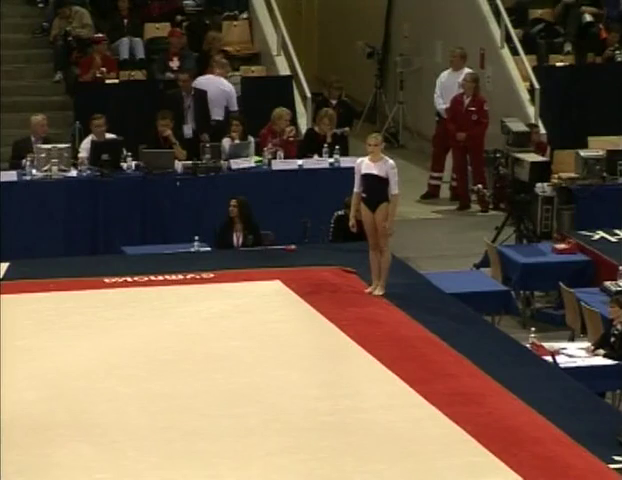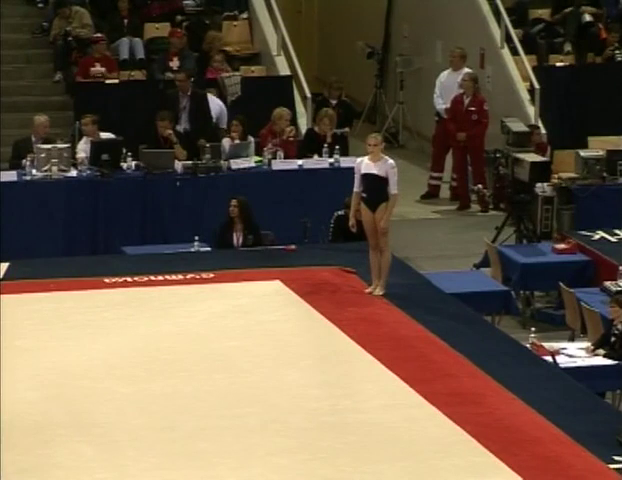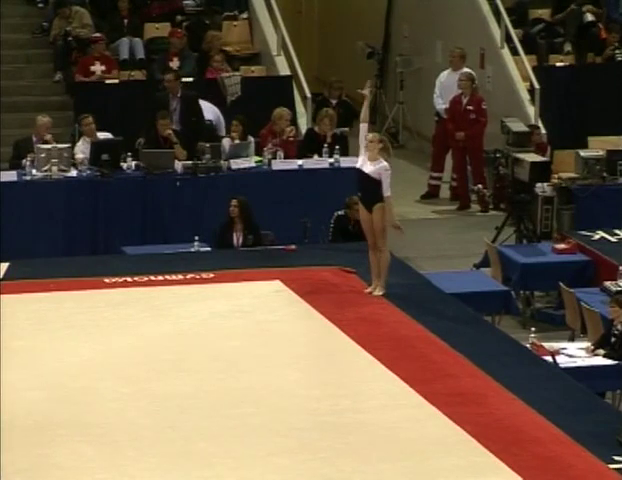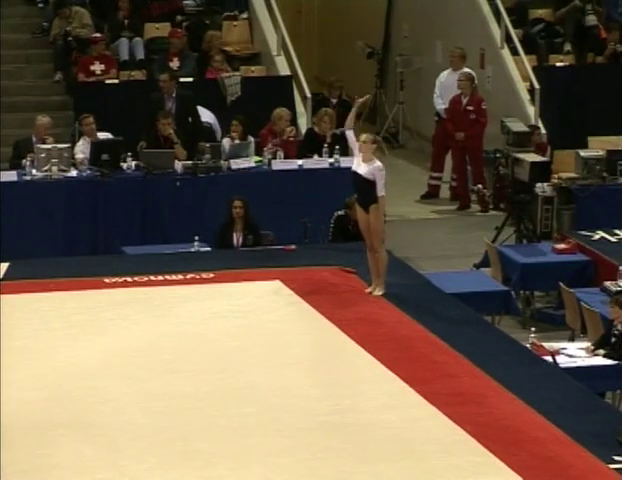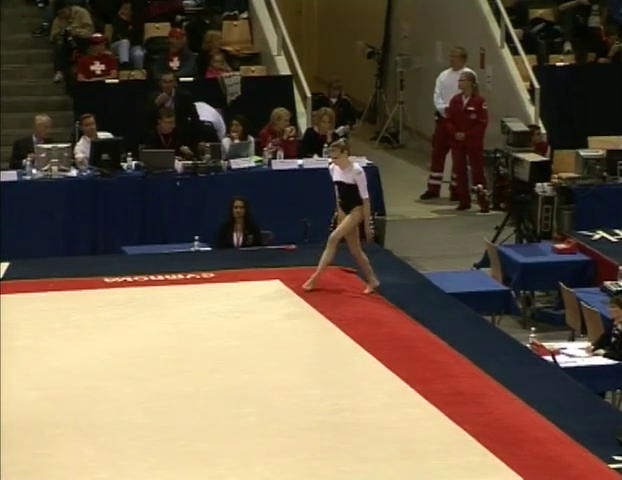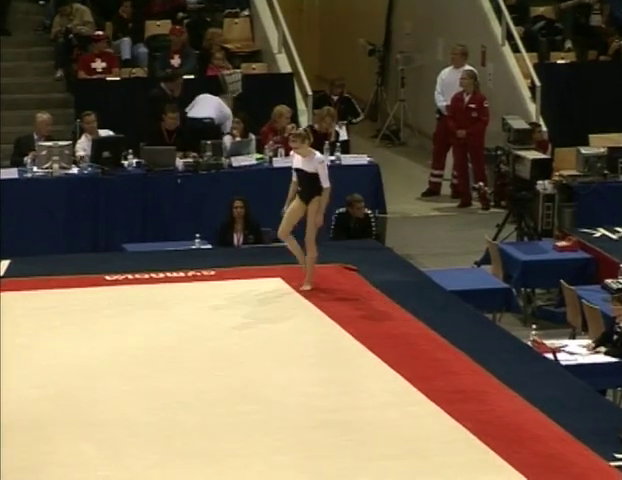
dt=0.5s
person 1, frame 1
left shoulder: (389, 164)
right shoulder: (360, 163)
left elbow: (394, 193)
right elbow: (357, 190)
left wrist: (391, 219)
right wrist: (352, 215)
left hip: (382, 205)
right hip: (366, 205)
left knee: (383, 246)
right knee: (372, 246)
left ankle: (382, 284)
right ankle: (374, 282)
person 1, frame 2
left shoulder: (389, 164)
right shoulder: (360, 163)
left elbow: (393, 193)
right elbow: (357, 190)
left wrist: (386, 218)
right wrist: (352, 215)
left hip: (381, 205)
right hip: (366, 205)
left knee: (383, 246)
right knee: (372, 245)
left ankle: (382, 284)
right ankle: (374, 282)
person 1, frame 3
left shoulder: (382, 166)
right shoulder: (363, 154)
left elbow: (386, 195)
right elbow: (363, 124)
left wrist: (391, 219)
right wrist: (367, 100)
left hip: (377, 206)
right hip: (362, 204)
left knee: (380, 246)
right knee: (371, 245)
left ankle: (381, 283)
right ankle: (374, 282)
person 1, frame 4
left shoulder: (377, 167)
right shoulder: (357, 156)
left elbow: (381, 196)
right elbow: (348, 129)
left wrist: (381, 219)
right wrist: (356, 107)
left hip: (373, 207)
right hip: (360, 205)
left knee: (377, 246)
right knee: (369, 246)
left ankle: (380, 284)
right ankle: (374, 282)
person 1, frame 5
left shoulder: (357, 170)
right shoulder: (333, 169)
left elbow: (365, 198)
left wrist: (367, 225)
right wrist: (338, 216)
left hip: (356, 210)
right hip: (343, 210)
left knee: (333, 238)
right knee: (355, 250)
left ankle: (315, 278)
right ankle: (372, 280)
person 1, frame 6
left shoulder: (318, 159)
right shoulder: (294, 155)
left elbow: (326, 187)
left wrist: (320, 213)
right wrist: (287, 203)
left hip: (315, 198)
right hip: (301, 197)
left knee: (310, 240)
right knee: (282, 232)
left ankle: (308, 280)
right ankle: (304, 261)
person 2, frame 1
right shoulder: (444, 75)
right elbow: (437, 95)
right wrist: (444, 109)
right hip: (443, 117)
right knee: (437, 152)
left ankle: (456, 189)
right ankle: (433, 189)
person 2, frame 2
right shoulder: (444, 75)
right elbow: (437, 95)
right wrist: (443, 109)
right hip: (443, 117)
right knee: (437, 153)
left ankle: (456, 189)
right ankle: (433, 188)
person 2, frame 3
right shoulder: (443, 75)
right elbow: (436, 95)
right wrist: (443, 109)
right hip: (442, 117)
right knee: (437, 152)
left ankle: (456, 189)
right ankle: (433, 188)
person 2, frame 4
left shoulder: (469, 75)
right shoulder: (443, 75)
right elbow: (436, 95)
right wrist: (443, 109)
right hip: (442, 117)
right knee: (437, 153)
right ankle: (433, 188)
person 2, frame 5
right shoulder: (444, 75)
right elbow: (437, 94)
right wrist: (443, 108)
right hip: (443, 117)
right knee: (437, 152)
right ankle: (433, 188)
person 2, frame 6
left shoulder: (470, 72)
right shoulder: (445, 72)
right elbow: (438, 92)
right wrist: (444, 106)
right hip: (444, 114)
right knee: (438, 150)
left ankle: (457, 187)
right ankle: (434, 186)
person 3, frame 1
left shoulder: (480, 101)
right shoulder: (456, 99)
left elbow: (484, 123)
right elbow: (450, 120)
left wrist: (467, 135)
right wrist: (455, 133)
left hip: (475, 142)
right hip: (457, 141)
left knee: (478, 170)
right knee: (460, 171)
left ankle: (483, 202)
right ankle: (464, 201)
person 3, frame 2
left shoulder: (480, 101)
right shoulder: (456, 99)
left elbow: (484, 123)
right elbow: (450, 120)
left wrist: (467, 135)
right wrist: (455, 133)
left hip: (475, 142)
right hip: (458, 141)
left knee: (478, 170)
right knee: (460, 171)
left ankle: (483, 202)
right ankle: (464, 201)
person 3, frame 3
left shoulder: (478, 100)
right shoulder: (455, 100)
left elbow: (482, 123)
right elbow: (449, 120)
left wrist: (466, 134)
right wrist: (454, 133)
left hip: (474, 142)
right hip: (457, 141)
left knee: (477, 170)
right knee: (459, 171)
left ankle: (483, 202)
right ankle: (464, 201)
person 3, frame 4
left shoulder: (478, 101)
right shoulder: (454, 100)
left elbow: (482, 123)
right elbow: (448, 120)
left wrist: (466, 134)
right wrist: (454, 133)
left hip: (473, 142)
right hip: (456, 142)
left knee: (477, 170)
right knee: (459, 170)
left ankle: (483, 202)
right ankle: (464, 201)
person 3, frame 5
left shoulder: (479, 101)
right shoulder: (455, 100)
left elbow: (483, 123)
right elbow: (449, 120)
left wrist: (466, 135)
right wrist: (454, 133)
left hip: (474, 142)
right hip: (456, 141)
left knee: (477, 170)
right knee: (459, 170)
left ankle: (483, 202)
right ankle: (464, 200)
person 3, frame 6
left shoulder: (480, 99)
right shoulder: (456, 98)
left elbow: (484, 121)
right elbow: (450, 117)
left wrist: (467, 132)
right wrist: (455, 130)
left hip: (475, 139)
right hip: (458, 139)
left knee: (478, 167)
right knee: (460, 168)
left ankle: (484, 199)
right ankle: (465, 198)
